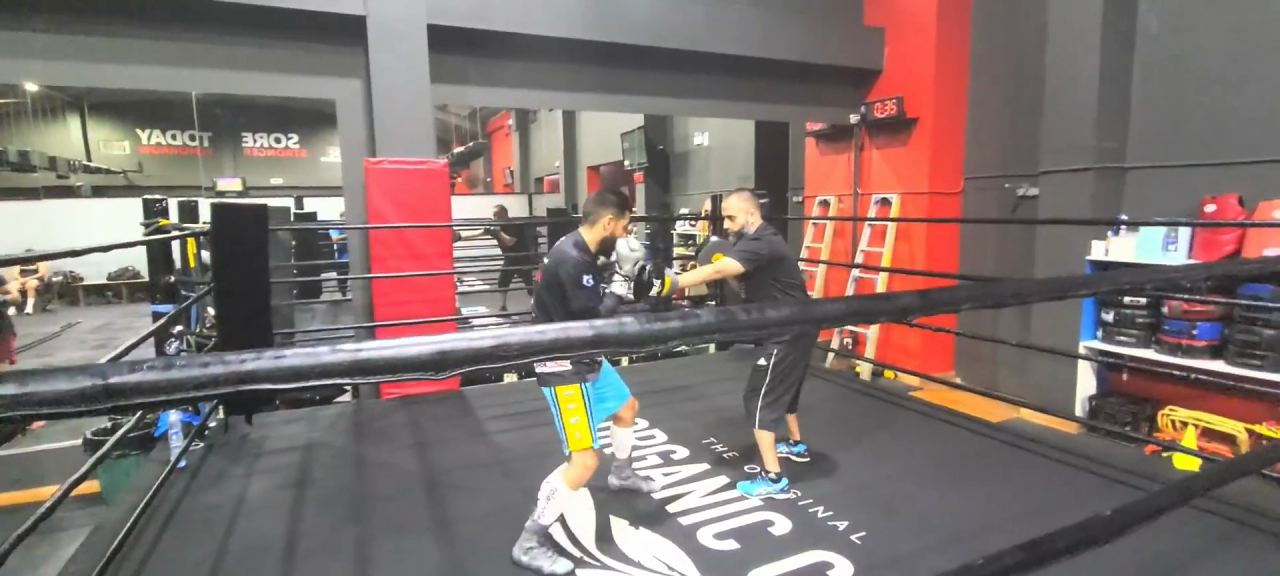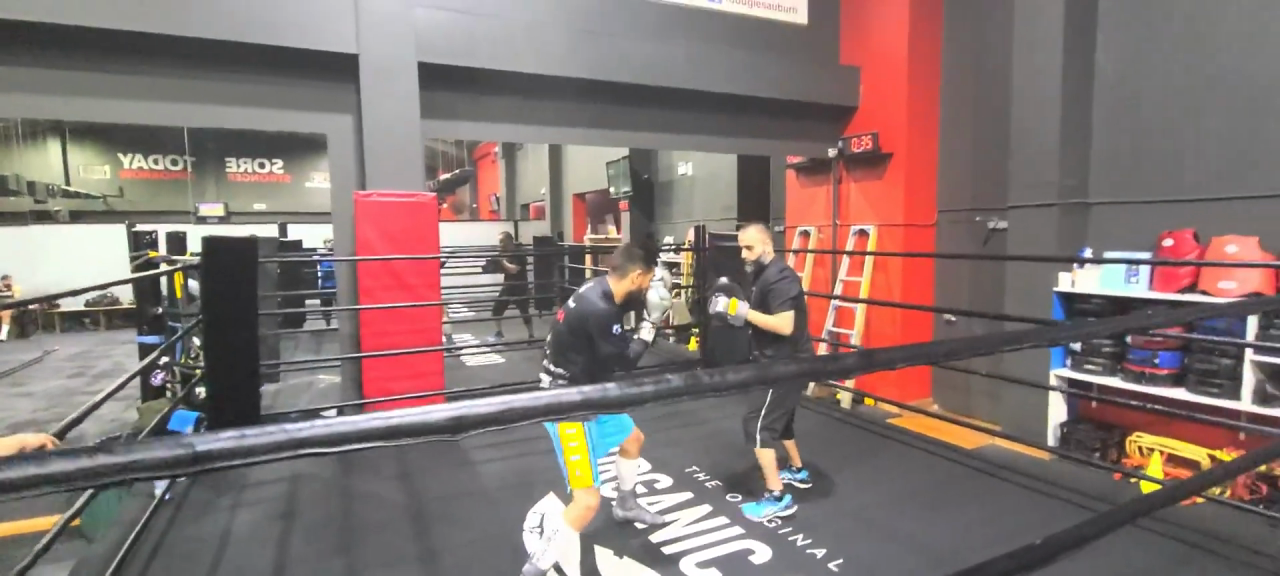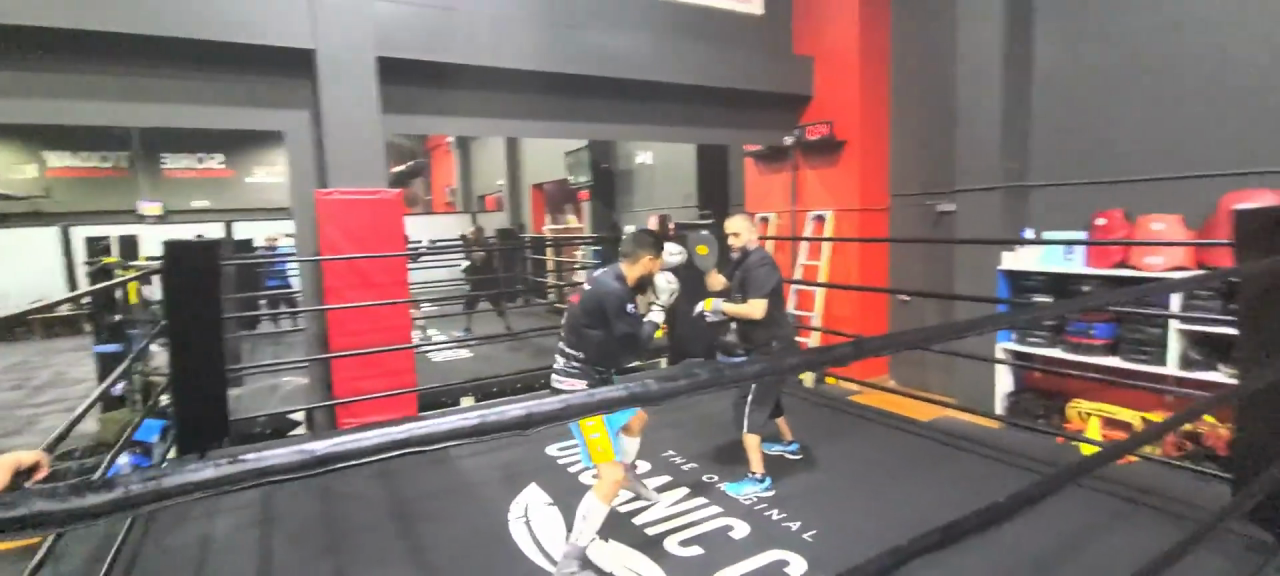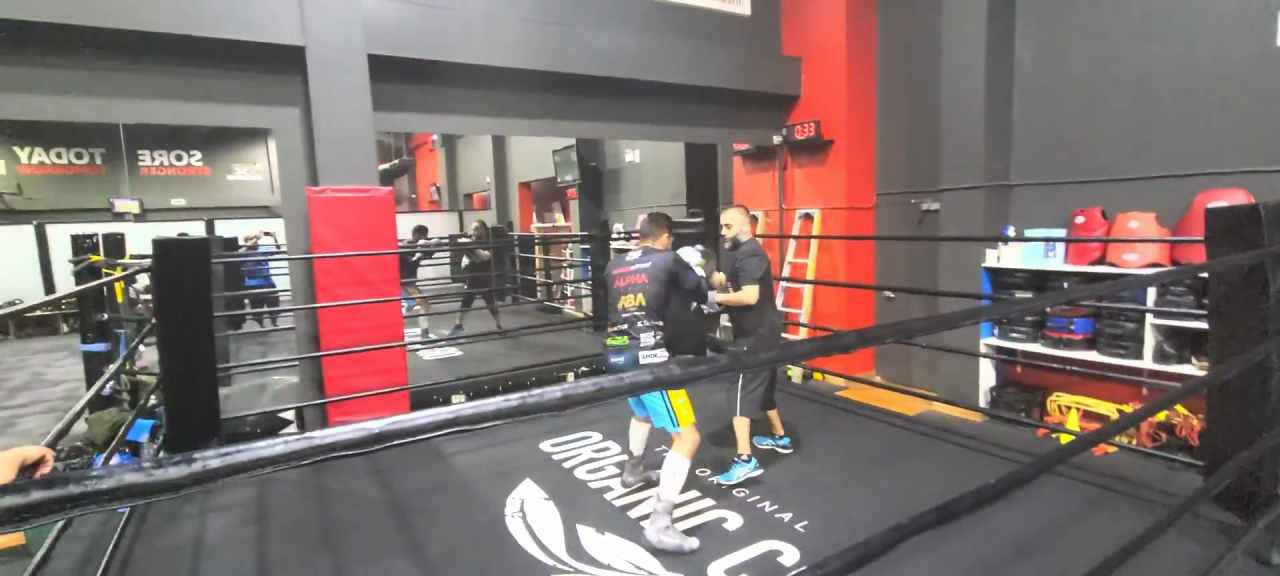
dt=0.7s
person 1, frame 1
left shoulder: (580, 249)
right shoulder: (571, 260)
left elbow: (593, 298)
right elbow: (598, 319)
left wrist: (616, 269)
right wrist: (623, 275)
left hip: (586, 359)
right hip: (564, 368)
left knee: (627, 408)
right knee: (584, 461)
left ankle: (621, 473)
right ankle: (529, 543)
person 1, frame 2
left shoulder: (601, 290)
right shoulder: (598, 309)
right elbow: (626, 361)
left wrist: (654, 287)
right wrist: (651, 321)
left knee: (632, 440)
right knee: (586, 503)
left ankle: (626, 505)
person 1, frame 3
left shoulder: (610, 277)
right shoulder: (612, 291)
right elbow: (637, 344)
left wrist: (657, 281)
right wrist: (660, 307)
left hip: (593, 377)
right hip: (579, 385)
left knee: (637, 419)
right knee: (610, 477)
left ankle: (628, 475)
person 1, frame 4
left shoulder: (615, 266)
right shoulder: (668, 261)
right elbow: (702, 295)
right wrist: (693, 266)
left hip: (619, 355)
right hip: (649, 356)
left knee: (643, 413)
right knee: (687, 437)
left ankle: (633, 470)
right ankle: (660, 523)
person 2, frame 1
left shoulder: (760, 244)
right shoulder: (760, 240)
left elbow: (718, 271)
right elbow: (737, 275)
left wrist: (672, 282)
left hip: (788, 333)
right hip: (795, 328)
left knee: (760, 399)
right knee: (781, 389)
left ankle: (773, 478)
right ankle: (796, 444)
person 2, frame 2
left shoulder: (779, 278)
right shoulder: (763, 275)
left elbow: (784, 326)
right elbow: (762, 314)
left wrist: (742, 311)
right wrist: (733, 306)
right hip: (780, 361)
left knee: (757, 423)
right knee: (777, 418)
left ankle: (777, 497)
right ankle: (797, 471)
person 2, frame 3
left shoulder: (760, 265)
right shoulder: (742, 262)
left elbow: (756, 311)
right elbow: (716, 285)
left wrist: (718, 306)
left hip: (772, 346)
right hip: (765, 345)
left knee: (749, 406)
right knee: (765, 395)
left ankle: (758, 479)
right ankle: (789, 443)
person 2, frame 4
left shoulder: (747, 255)
right shoulder: (741, 252)
left elbow: (748, 296)
right elbow: (723, 281)
left wrist: (713, 298)
left hip: (756, 334)
right hip: (762, 331)
left knee: (741, 393)
right knee: (762, 387)
left ankle: (745, 459)
right ankle: (779, 437)
